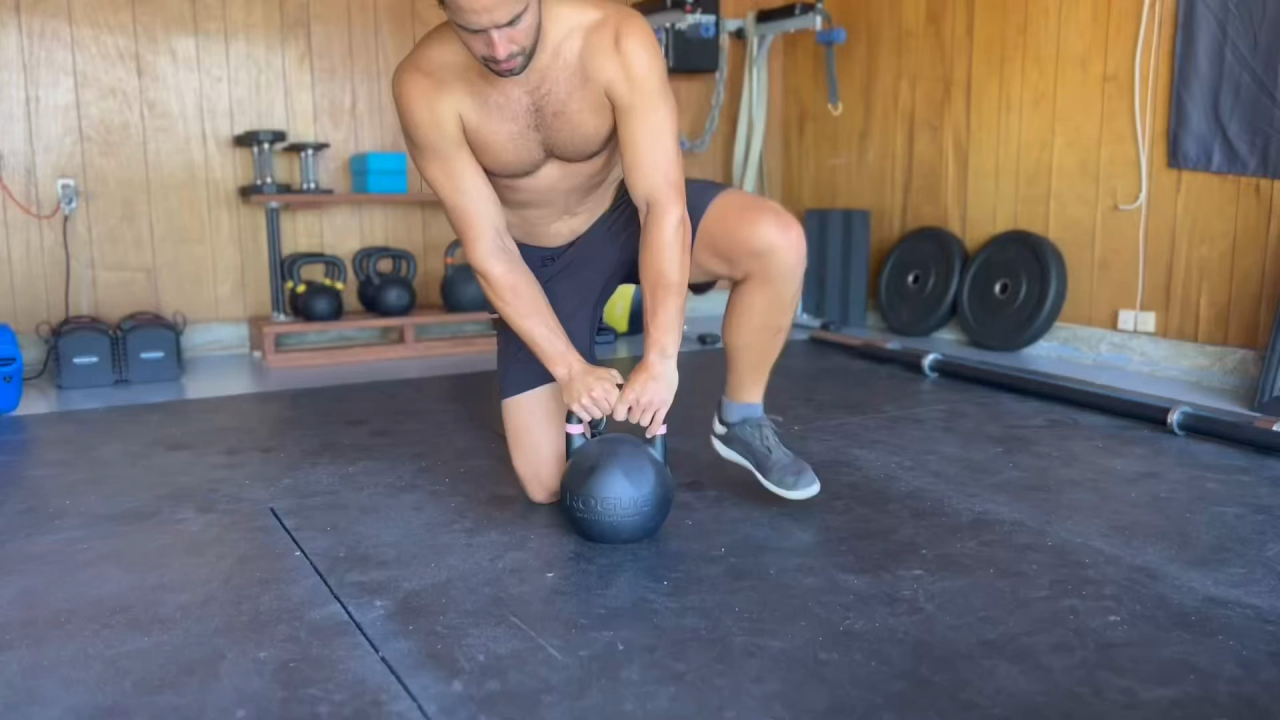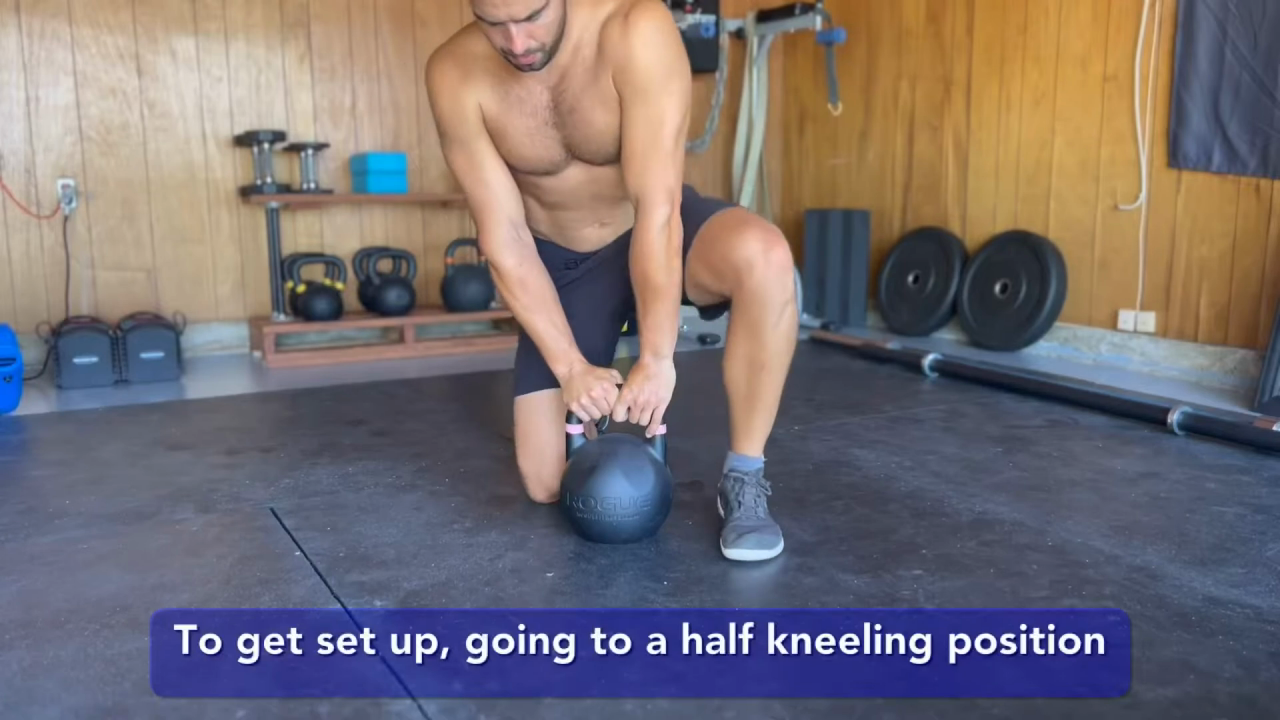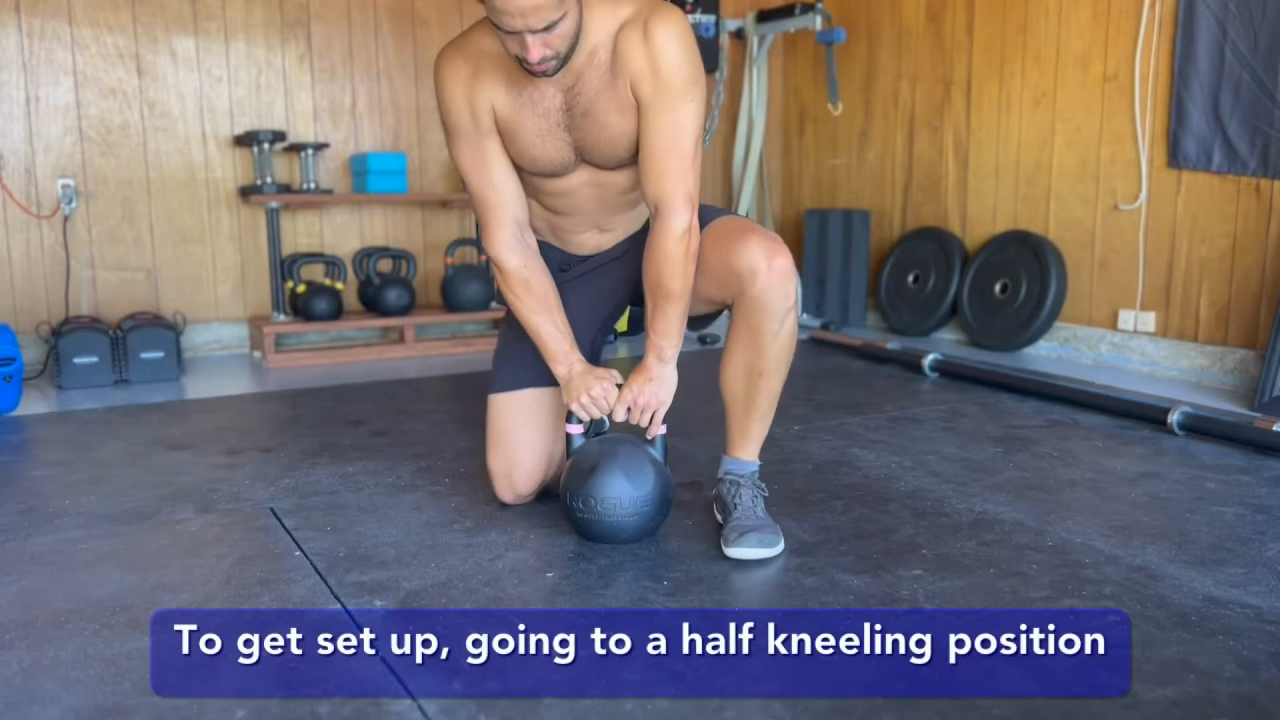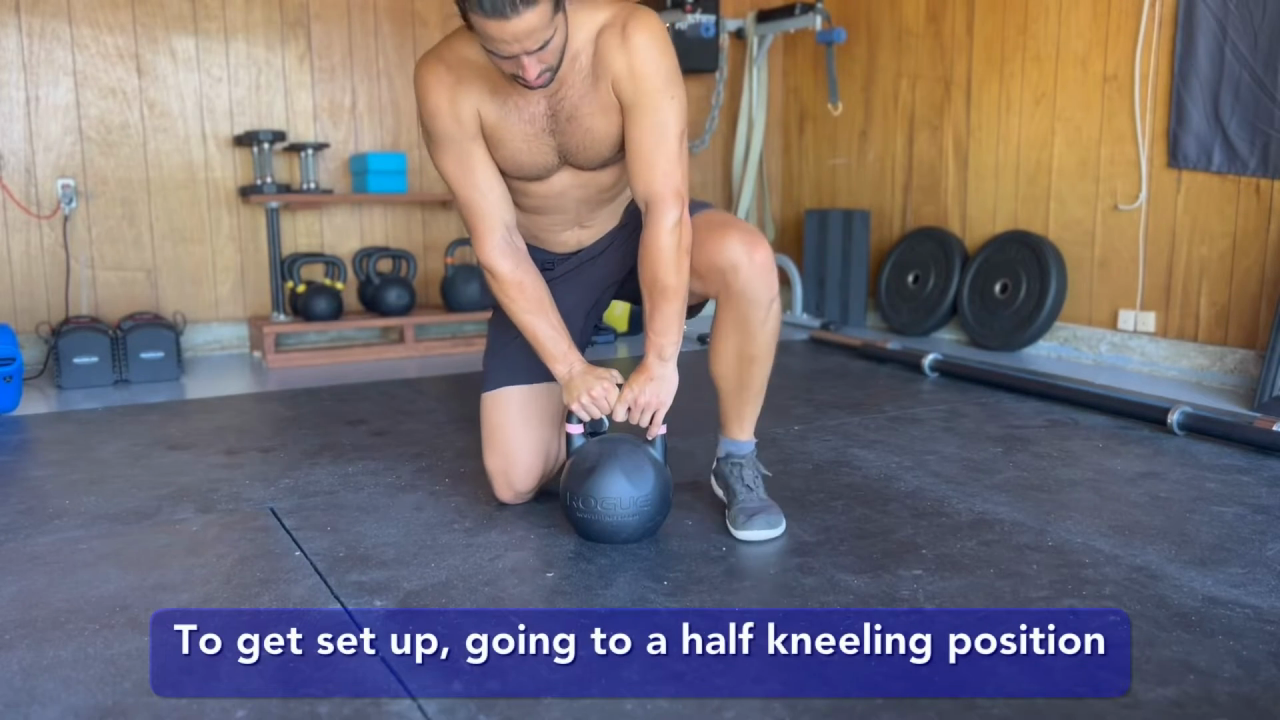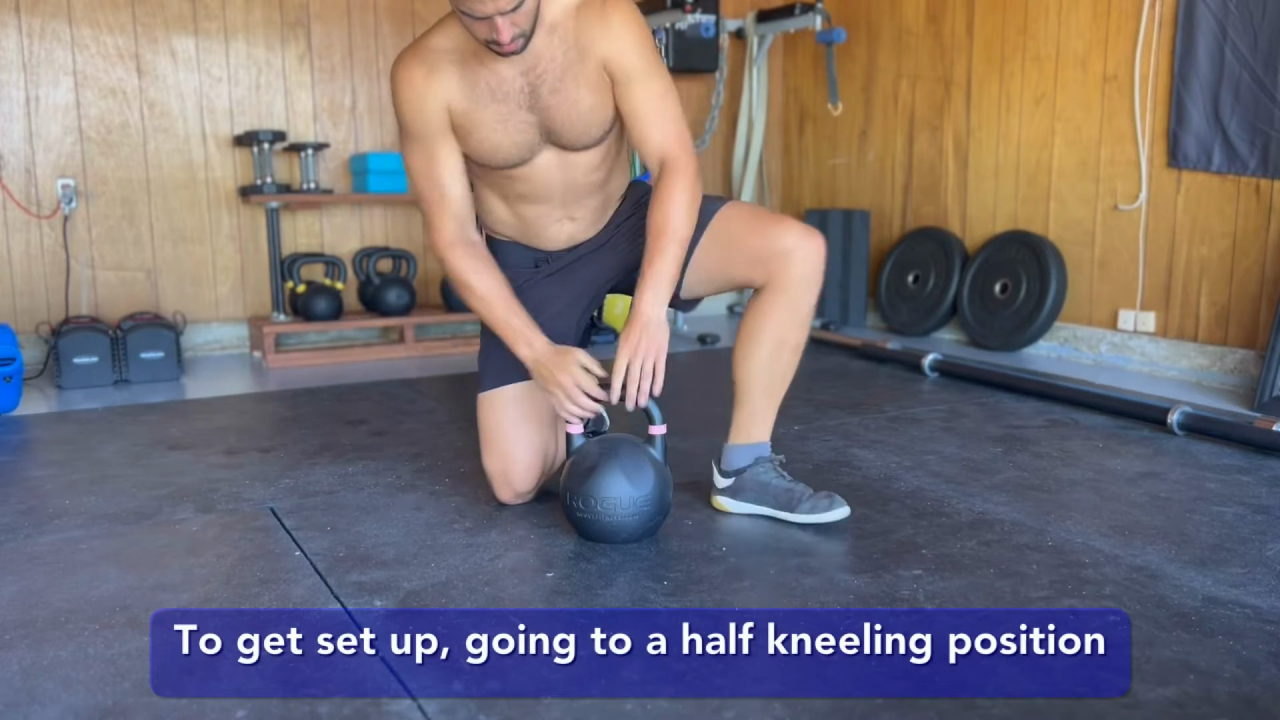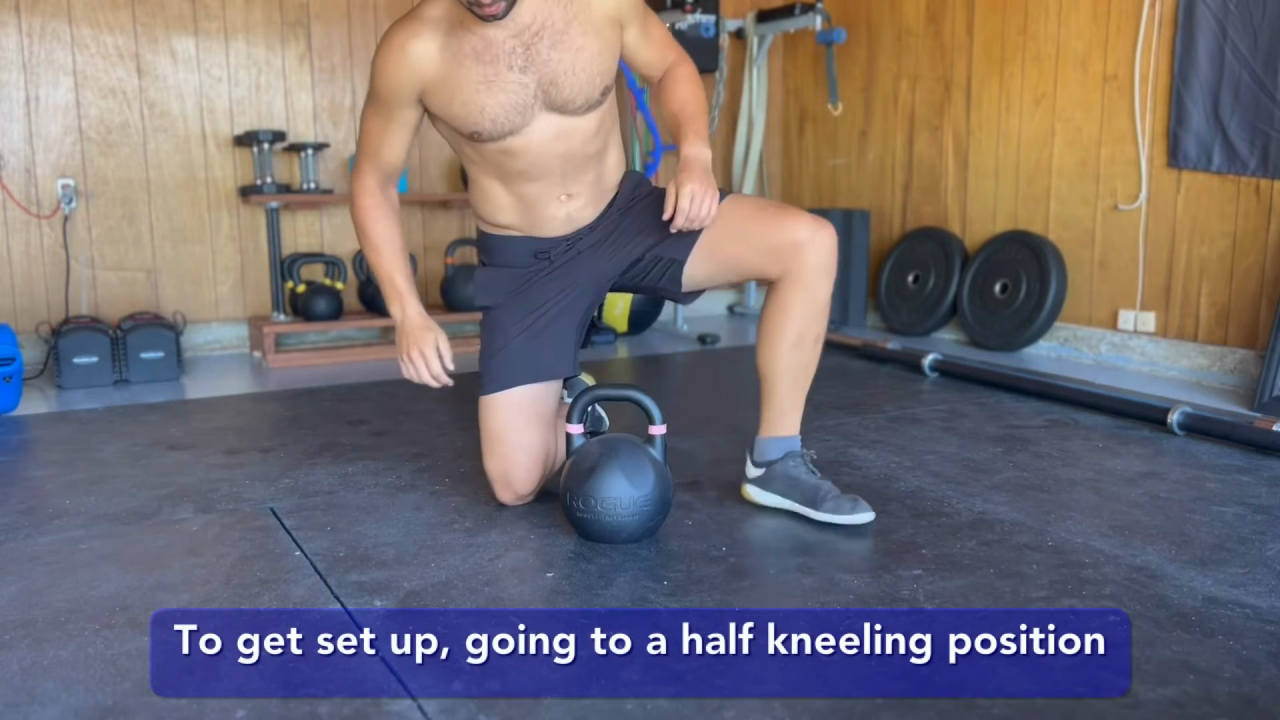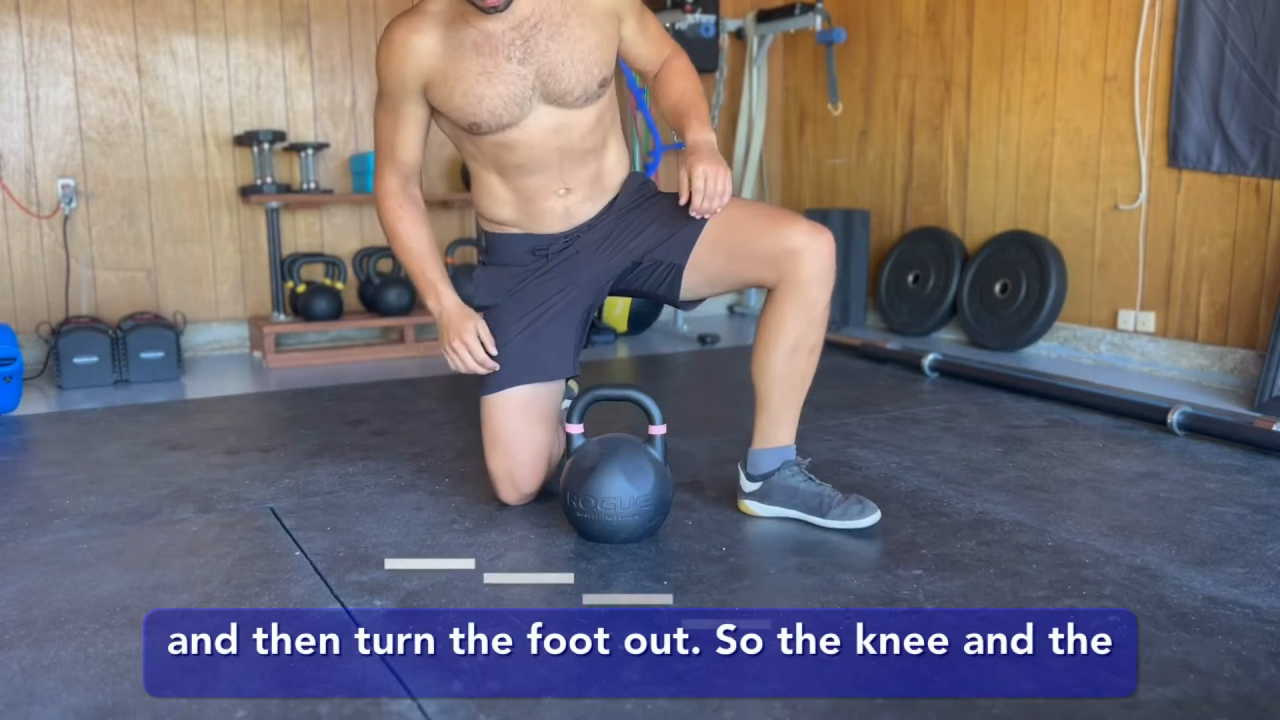
dt=0.5s
person 1, frame 1
right shoulder: (425, 85)
left elbow: (663, 208)
right elbow: (488, 249)
left wrist: (660, 359)
right wrist: (569, 369)
left hip: (628, 211)
right hip: (538, 259)
left knee: (777, 242)
right knee: (549, 484)
left ankle: (741, 419)
person 1, frame 2
right shoulder: (456, 75)
left elbow: (658, 205)
right elbow: (504, 240)
left wrist: (656, 359)
right wrist: (570, 367)
left hip: (659, 230)
right hip: (564, 262)
left knee: (764, 256)
right knee: (549, 484)
left ankle: (743, 477)
right ankle: (611, 420)
person 1, frame 3
right shoulder: (465, 71)
left elbow: (675, 211)
right elbow: (507, 239)
left wrist: (660, 360)
right wrist: (570, 367)
left hip: (657, 236)
right hip: (556, 263)
left knee: (767, 266)
right knee: (516, 483)
left ankle: (738, 478)
right ankle: (592, 428)
person 1, frame 4
right shoulder: (445, 79)
left elbow: (665, 207)
right elbow: (497, 245)
left wrist: (660, 360)
right wrist: (569, 369)
left hip: (638, 229)
right hip: (542, 264)
left knee: (747, 259)
right knee: (516, 483)
left ankle: (738, 459)
right ankle: (589, 416)
person 1, frame 5
right shoulder: (423, 75)
left elbow: (675, 163)
right elbow: (453, 235)
left wrist: (647, 316)
right wrist: (538, 352)
left hip: (625, 225)
right hip: (527, 265)
left knee: (797, 250)
right knee: (516, 484)
left ankle: (742, 467)
right ankle: (577, 402)
person 1, frame 6
right shoulder: (413, 50)
left elbow: (671, 68)
right elbow: (374, 181)
left wrist: (695, 153)
right wrist: (409, 315)
left hip: (628, 215)
right hip: (525, 263)
left knee: (809, 242)
right knee: (515, 486)
left ankle: (775, 463)
right ankle: (566, 402)
person 1, frame 7
right shoulder: (414, 43)
left elbow: (666, 62)
right elbow: (397, 183)
left wrist: (700, 139)
right wrist: (446, 305)
left hip: (629, 215)
right hip: (527, 261)
left knee: (807, 249)
right knee: (518, 485)
left ankle: (769, 472)
right ankle: (552, 407)
